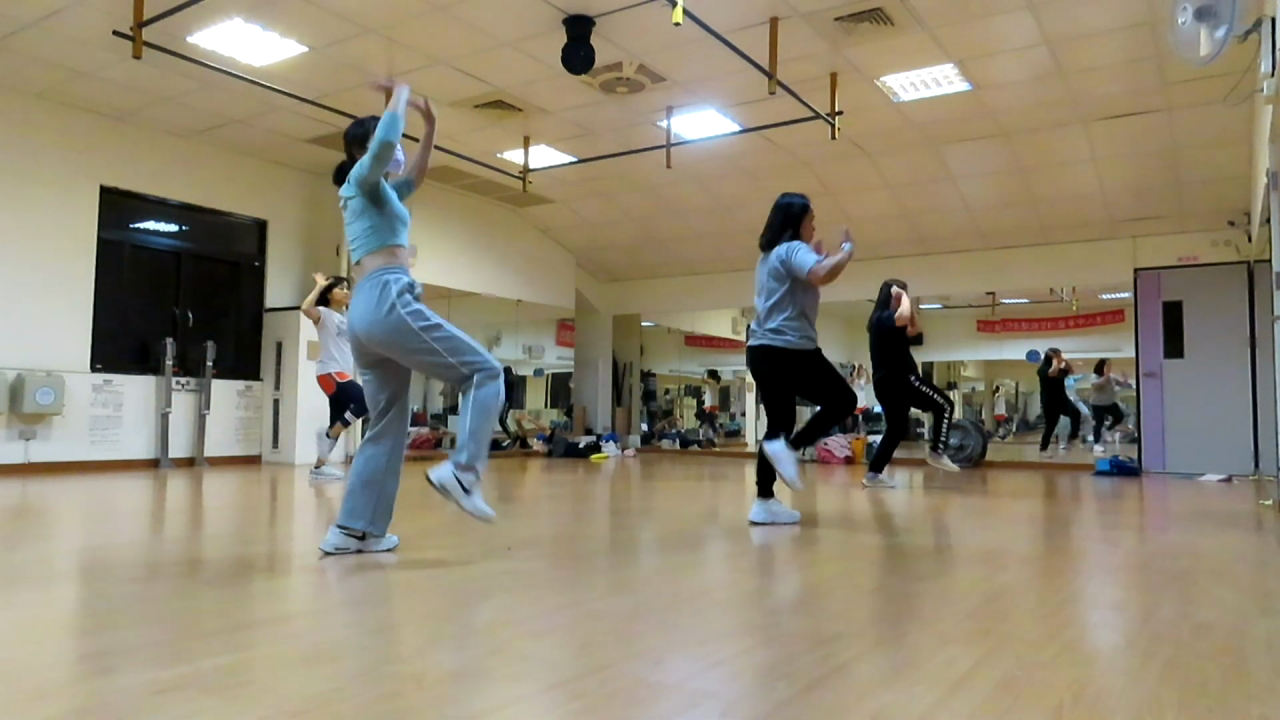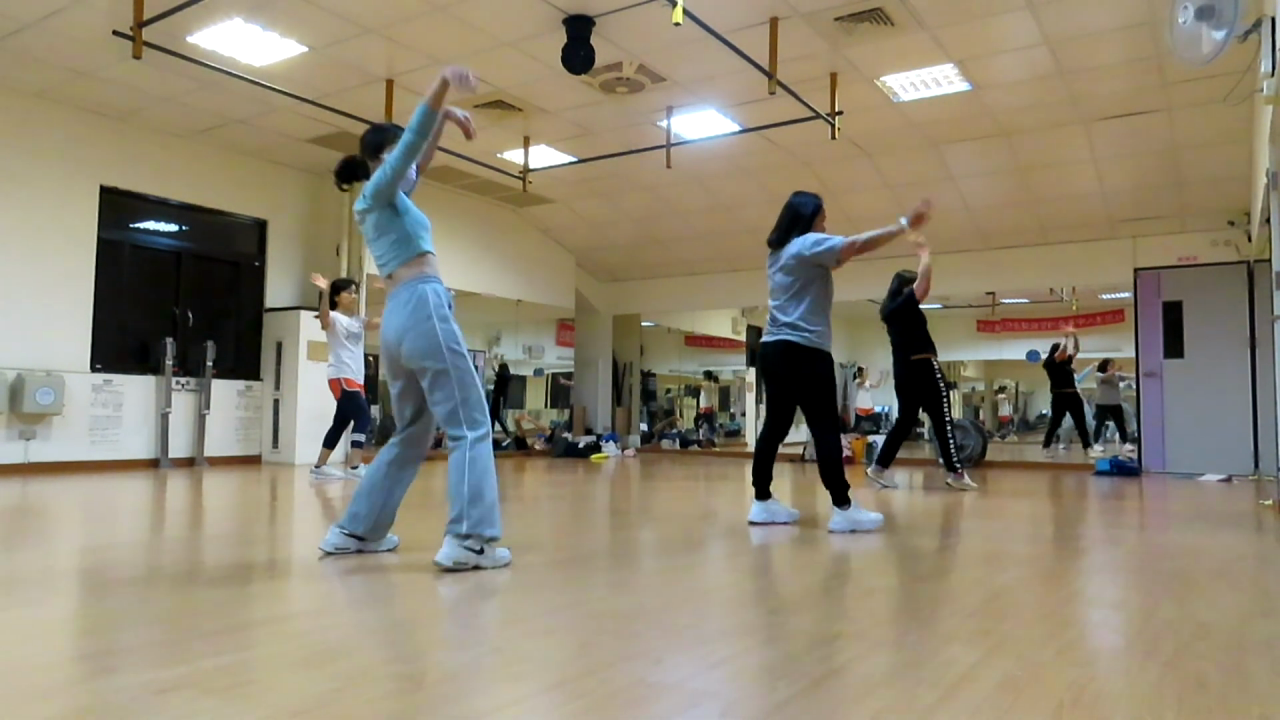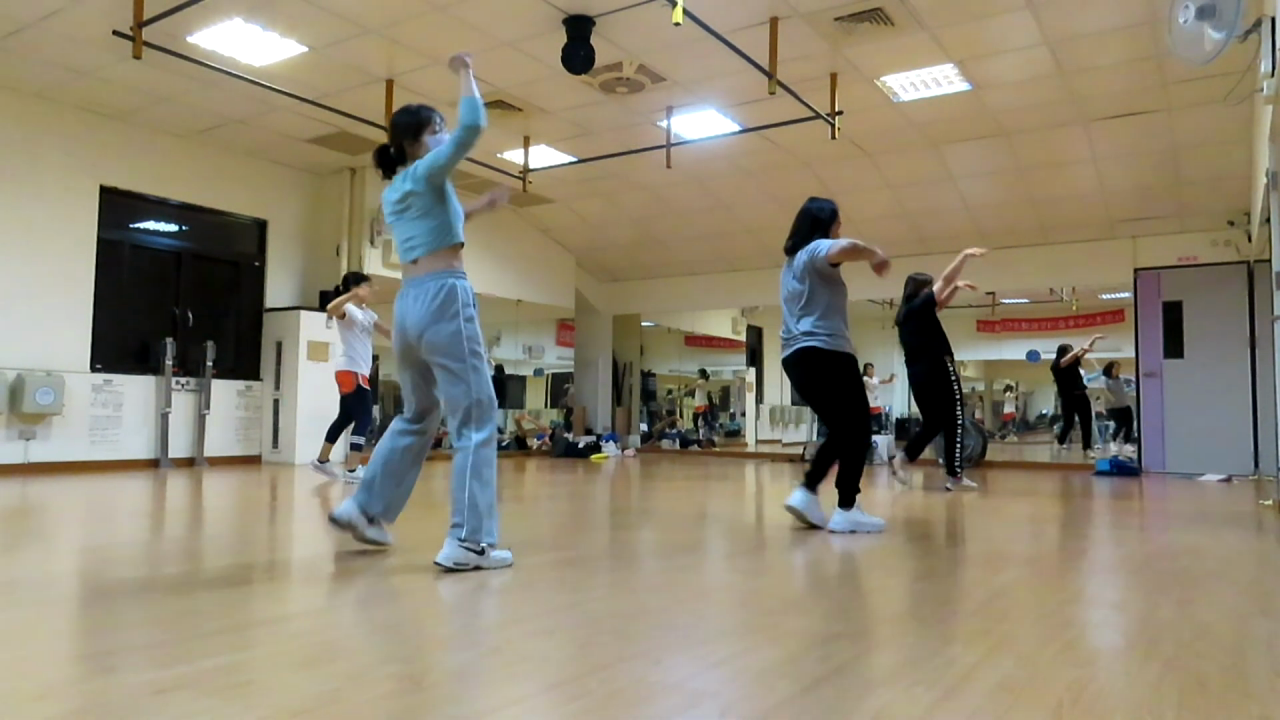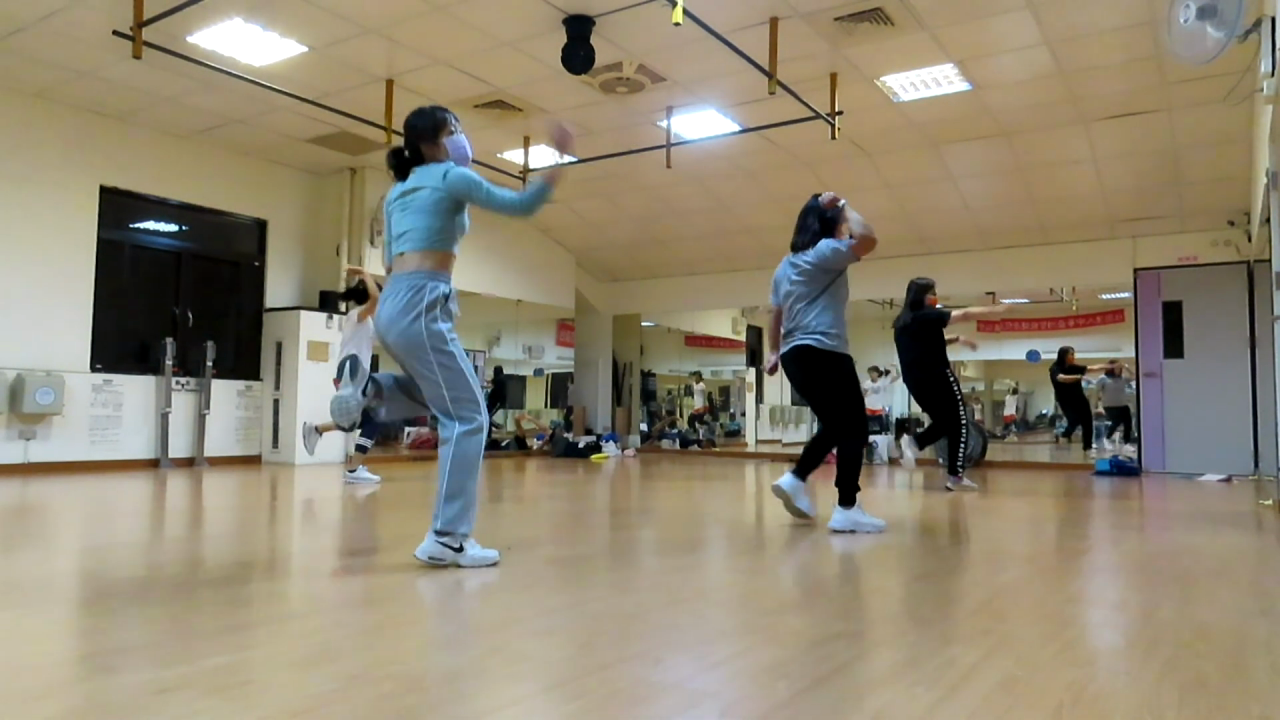
dt=0.2s
person 1, frame 1
left shoulder: (381, 191)
right shoulder: (364, 176)
left elbow: (412, 179)
right elbow: (382, 139)
left wrist: (428, 128)
right wrist: (400, 96)
left hip: (365, 315)
right hip: (388, 302)
left knee: (386, 430)
right knee: (485, 370)
left ankle: (353, 529)
right ankle: (460, 469)
person 1, frame 2
left shoulder: (375, 205)
right shoulder: (377, 191)
left elbow: (411, 169)
right elbow: (411, 138)
left wrist: (447, 113)
right wrist: (443, 84)
left hip: (396, 322)
right hip: (424, 312)
left knee: (411, 435)
right knee: (472, 428)
left ankle: (355, 530)
right ankle: (470, 539)
person 1, frame 3
left shoulder: (396, 190)
right shoulder: (429, 171)
right elbow: (470, 125)
left wrist: (476, 206)
right wrist: (465, 75)
left hip: (411, 306)
right hip: (445, 305)
left knee: (416, 419)
right knee: (477, 422)
left ankle: (364, 510)
right ankle: (471, 539)
person 1, frame 4
left shoulder: (402, 190)
right shoulder: (452, 178)
right elbow: (521, 205)
right wrist: (557, 157)
left hip: (397, 306)
right hip: (419, 310)
left knee: (431, 396)
right knee: (467, 418)
left ankle: (367, 388)
right ankle: (448, 539)
person 2, frame 1
left shoulder: (770, 256)
right shoulder: (792, 249)
right elbow: (822, 275)
left wrist: (821, 255)
right wrist: (846, 250)
left hip: (761, 351)
right hip: (791, 350)
left knee: (778, 426)
right knee: (843, 402)
left ankle: (765, 501)
right ankle: (789, 449)
person 2, frame 2
left shoulder: (779, 254)
right shoulder: (807, 246)
left elbow: (830, 264)
right elbow: (856, 245)
right wrist: (904, 224)
left hip: (772, 349)
right hip: (804, 350)
left knee: (776, 425)
right knee: (826, 428)
left ankle: (762, 502)
right ankle: (843, 509)
person 2, frame 3
left shoulder: (793, 263)
right shoulder: (818, 251)
right elbow: (846, 249)
right wrist: (876, 255)
left hip: (795, 358)
right hip: (825, 355)
left knee: (841, 431)
right knee: (858, 430)
left ankle: (806, 492)
right ankle: (847, 510)
person 2, frame 4
left shoulder: (787, 264)
right shoulder: (826, 251)
left elbow: (776, 313)
right elbow: (867, 242)
left wrist: (774, 352)
right wrist: (842, 206)
left hip: (796, 355)
right hip: (825, 354)
left knee: (835, 426)
right knee: (854, 429)
left ankle: (795, 478)
right ankle: (847, 509)
person 3, frame 1
left shoulder: (883, 321)
right shoulder: (885, 318)
left elbow: (912, 332)
right elbow: (903, 316)
left wrist: (913, 319)
right wrist: (900, 294)
left hip: (884, 383)
right hip: (901, 379)
left knee: (896, 429)
right knee: (944, 405)
left ankle: (873, 473)
right ankle: (937, 453)
person 3, frame 2
left shoulder: (894, 310)
right shoulder: (902, 304)
left elbow: (922, 285)
right elbow: (923, 280)
left wrist: (925, 260)
right wrist: (924, 251)
left hip: (903, 371)
right hip: (923, 368)
left knee: (904, 422)
right knee: (942, 421)
left ankle: (879, 468)
right ankle: (956, 474)
person 3, frame 3
left shoulder: (908, 314)
right shoulder: (920, 306)
left elbow: (938, 303)
right elbow: (943, 281)
left wrist: (957, 286)
right wrist: (965, 255)
left hip: (918, 376)
right hip: (939, 372)
left knee: (932, 424)
right knee: (954, 423)
left ankle: (904, 459)
right ankle: (955, 477)
person 3, frame 4
left shoulder: (902, 322)
right shoulder: (927, 316)
right elbow: (962, 315)
left wrist: (956, 339)
right wrist: (994, 309)
left hip: (916, 383)
right hip: (937, 377)
left knee: (943, 424)
right knee: (959, 425)
left ankle: (913, 441)
right ankle: (955, 477)
person 4, frame 1
right shoulder: (323, 314)
right elbow: (306, 310)
right wrist: (319, 287)
left hip: (345, 374)
right hip: (330, 373)
left knee: (338, 421)
right knee: (364, 401)
left ankle: (319, 467)
right ankle: (329, 436)
person 4, frame 2
left shoulder: (358, 321)
right shoulder: (332, 318)
left elbow: (381, 323)
right elbow: (322, 317)
right wrist: (324, 291)
left hip: (354, 379)
right hip: (341, 378)
left knee: (340, 424)
right knee: (363, 418)
left ankle: (319, 466)
right ankle: (354, 467)
person 4, frame 3
left shoulder: (369, 314)
right shoulder: (346, 310)
left elbow: (388, 333)
right elbow: (330, 310)
right wrist: (352, 293)
left hip: (357, 372)
right hip: (350, 371)
left knee: (345, 418)
right knee: (364, 418)
left ankle: (322, 461)
right ankle: (352, 470)
person 4, frame 4
left shoulder: (363, 320)
right shoulder: (359, 315)
right elbow: (374, 298)
right wrist: (366, 276)
left knee: (364, 421)
right knee: (372, 423)
left ankle: (316, 429)
right ankle: (353, 469)
